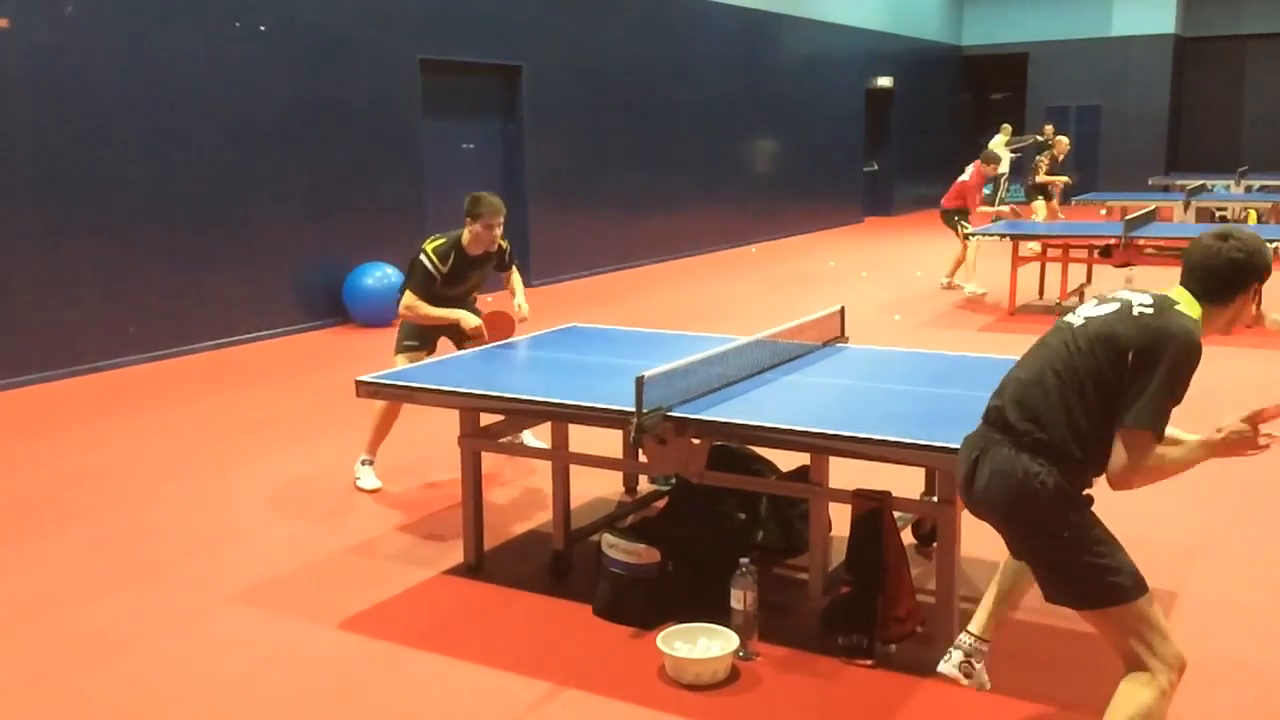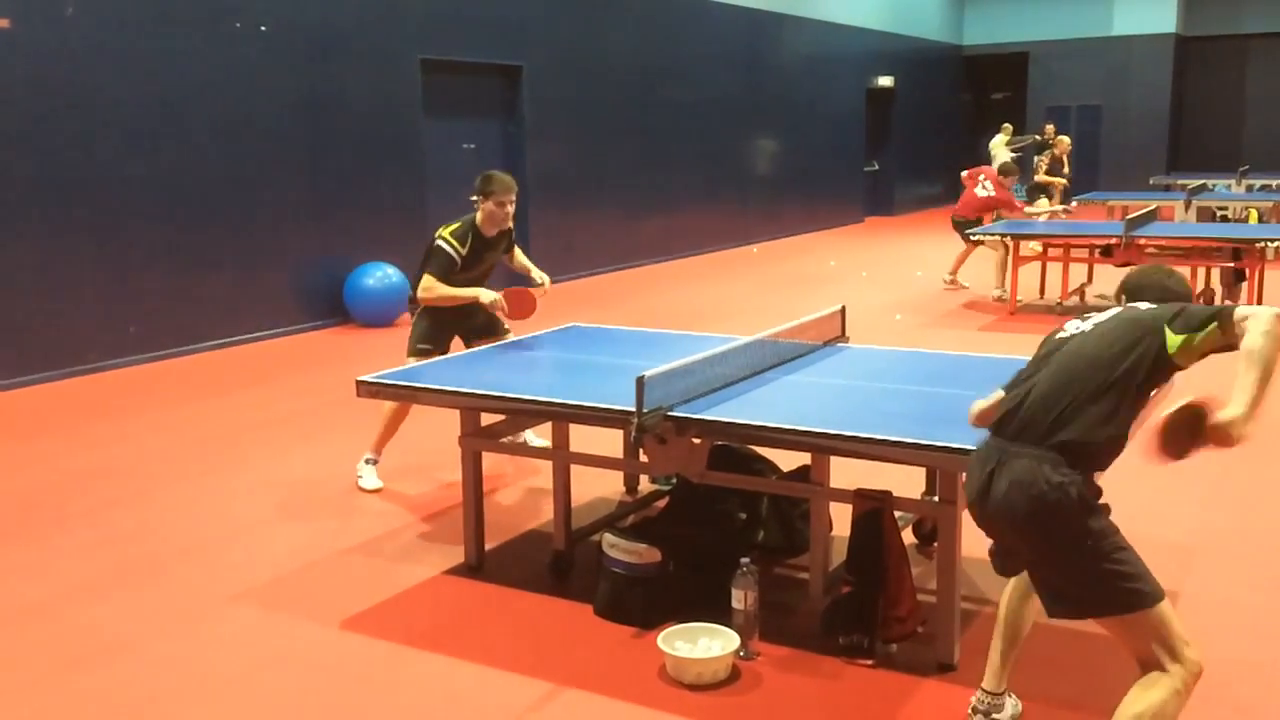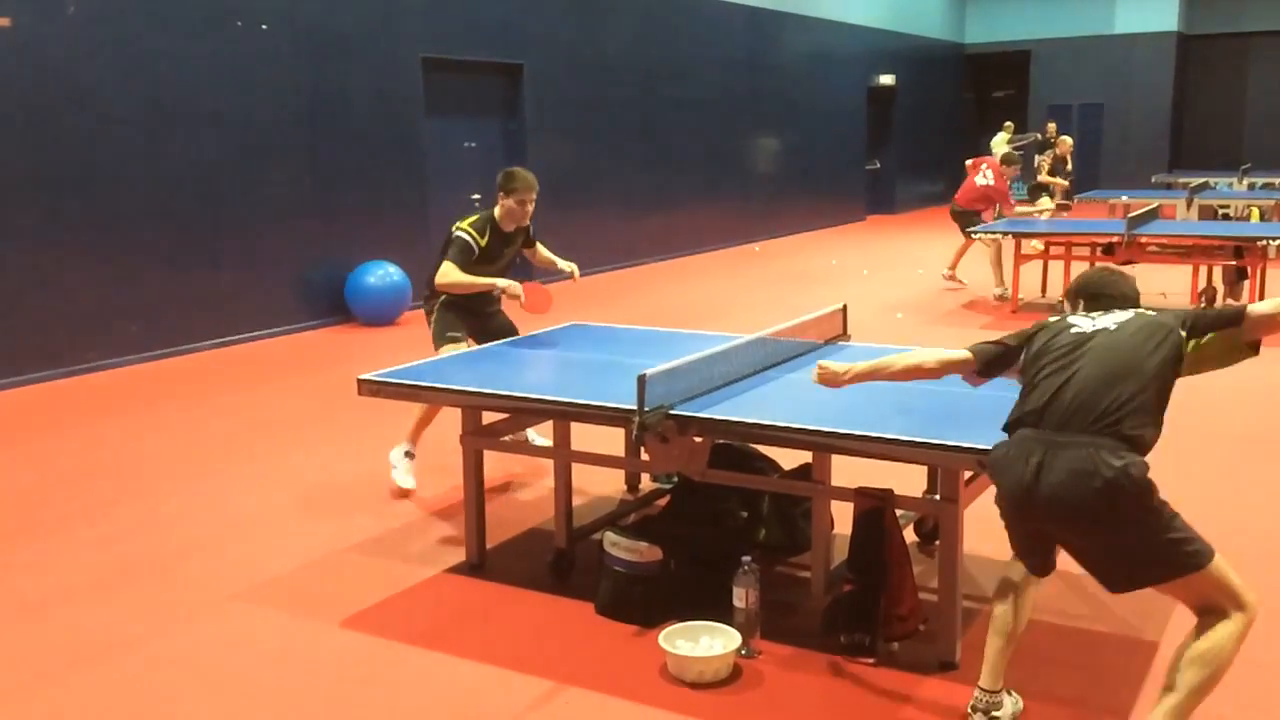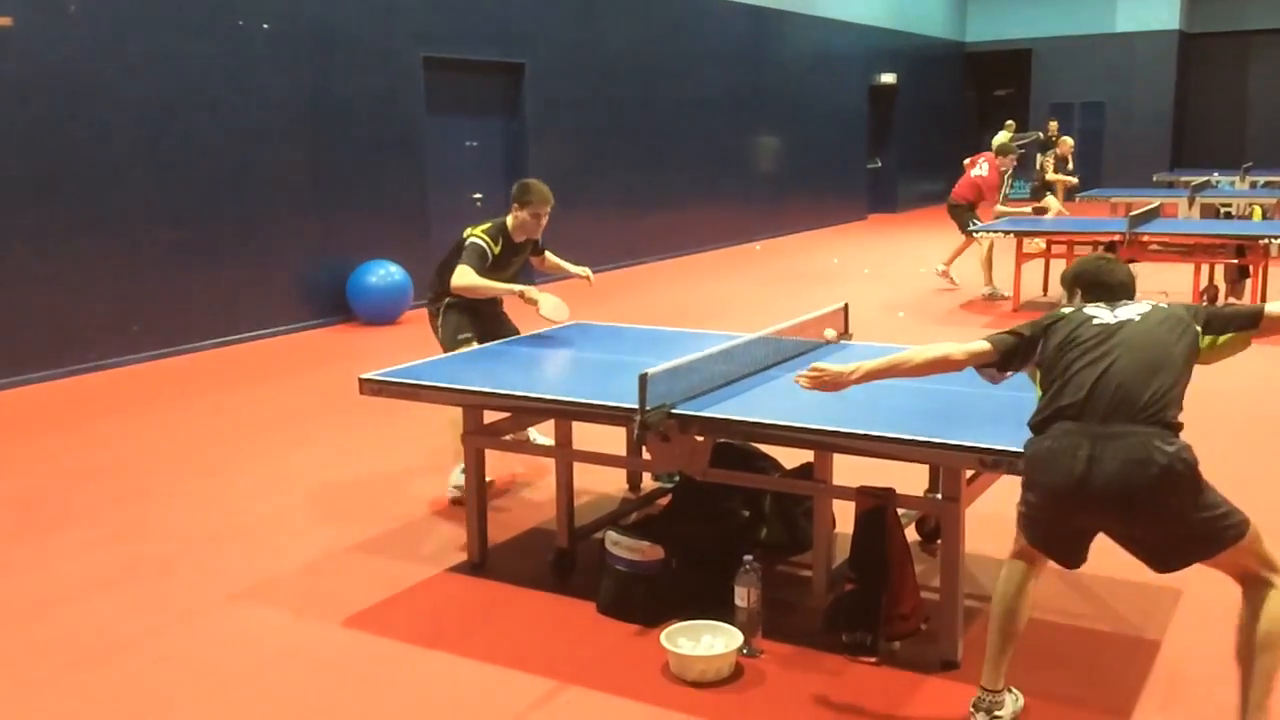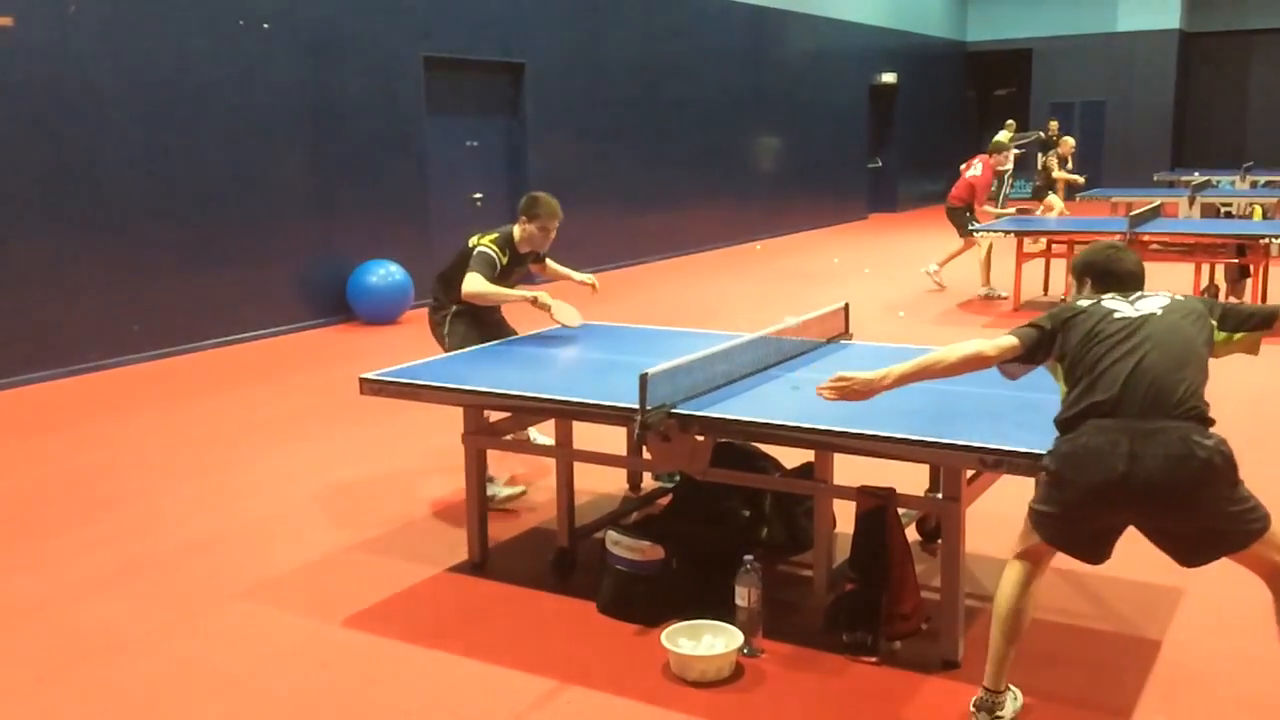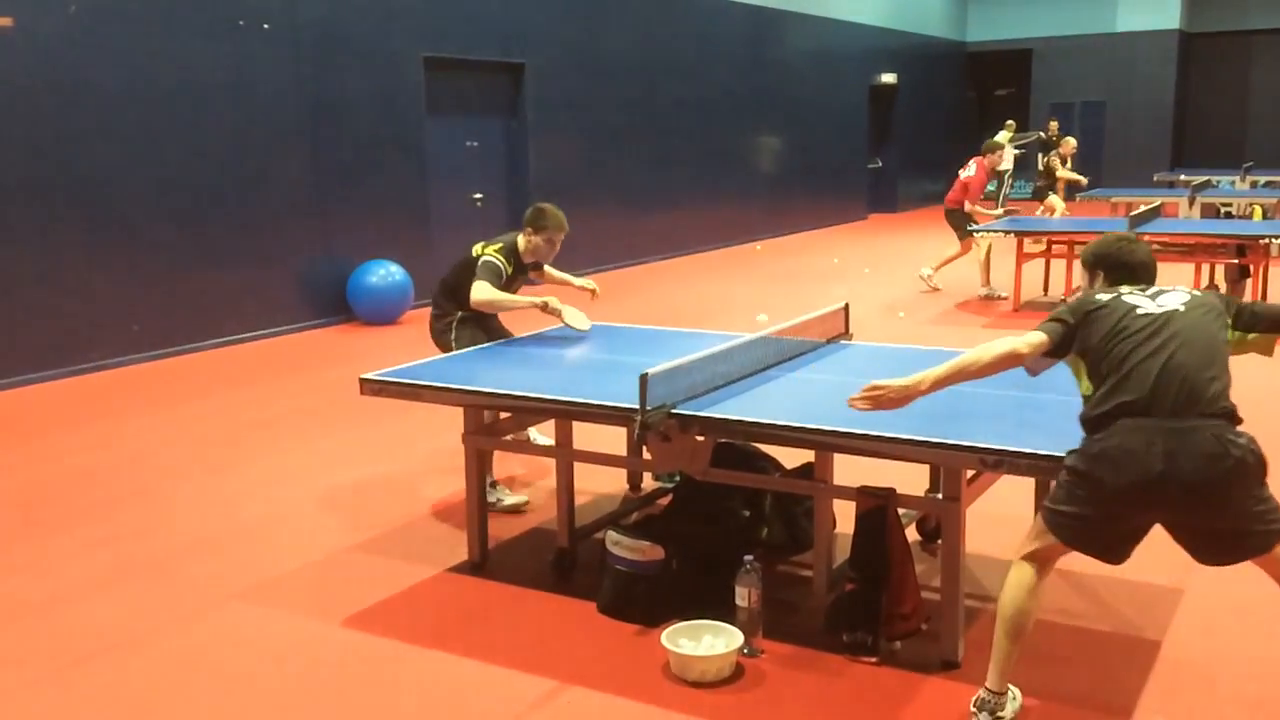
dt=0.2s
person 1, frame 1
left shoulder: (1123, 302)
right shoulder: (1175, 334)
right elbow: (1124, 471)
left wrist: (1200, 441)
right wrist: (1208, 449)
left hip: (979, 458)
right hip: (1029, 480)
left knee: (1041, 543)
right knee: (1159, 663)
left ankle: (972, 649)
person 1, frame 2
left shoulder: (1073, 329)
right shoulder: (1164, 320)
left elbow: (980, 414)
right wrist: (1236, 413)
left hip: (986, 475)
right hip: (1047, 490)
left knee: (1039, 562)
right knee: (1175, 667)
person 1, frame 3
left shoulder: (1046, 332)
right shoulder: (1171, 325)
left elbow: (936, 361)
right elbow: (1268, 313)
left wrist: (853, 372)
left hip: (1021, 467)
right hip: (1100, 477)
left knee: (1027, 566)
right knee: (1230, 612)
person 1, frame 4
left shoulder: (1056, 324)
right shoulder: (1181, 317)
left elbow: (956, 354)
left wrist: (853, 373)
left hip: (1058, 458)
right hip: (1148, 464)
left knee: (1026, 557)
person 1, frame 5
left shoulder: (1072, 315)
right shoulder: (1195, 308)
left elbow: (985, 351)
left wrist: (881, 380)
left hip: (1089, 456)
right hip: (1184, 457)
left knee: (1028, 557)
person 1, frame 6
left shoulder: (1089, 307)
right shoulder: (1211, 304)
left elbow: (1020, 347)
left wrist: (917, 385)
left hip: (1118, 455)
right hip: (1214, 454)
left knee: (1032, 557)
person 2, frame 1
left shoulder: (498, 247)
right shoulder: (437, 254)
left elbow: (511, 274)
right elbow: (407, 308)
left wrist: (519, 297)
right wrist: (457, 316)
left hip: (462, 309)
right hip: (423, 313)
left ankle: (516, 432)
right ankle: (366, 460)
person 2, frame 2
left shoulder: (505, 228)
right shoulder: (454, 239)
left elbow: (512, 252)
right elbow: (425, 292)
left wrist: (532, 270)
right wrist: (477, 293)
left hip: (474, 303)
right hip: (436, 306)
left ankle: (517, 432)
right ankle: (370, 459)
person 2, frame 3
left shoulder: (521, 226)
right shoulder: (472, 232)
left elbow: (533, 251)
right elbow: (443, 280)
left wrist: (558, 263)
right wrist: (496, 283)
left hip: (486, 303)
right hip: (450, 303)
left ankle: (519, 431)
right ankle: (406, 451)
person 2, frame 4
left shoulder: (529, 236)
right shoulder: (484, 239)
left elbow: (540, 259)
right elbow: (460, 283)
left wrist: (571, 269)
right wrist: (516, 288)
left hip: (486, 306)
right hip: (452, 305)
left ankle: (521, 430)
right ankle: (461, 471)
person 2, frame 5
left shoulder: (532, 245)
right shoulder: (491, 248)
left elbow: (541, 266)
right elbow: (470, 290)
left wrist: (574, 276)
right wrist: (527, 296)
left hip: (486, 314)
right hip: (453, 313)
left ankle: (522, 430)
person 2, frame 6
left shoulder: (530, 252)
right shoulder: (497, 257)
left elbow: (538, 271)
right elbow: (480, 298)
left wrist: (573, 281)
right wrist: (537, 302)
left hip: (481, 317)
right hip: (453, 319)
left ankle: (521, 431)
right ankle: (485, 486)
